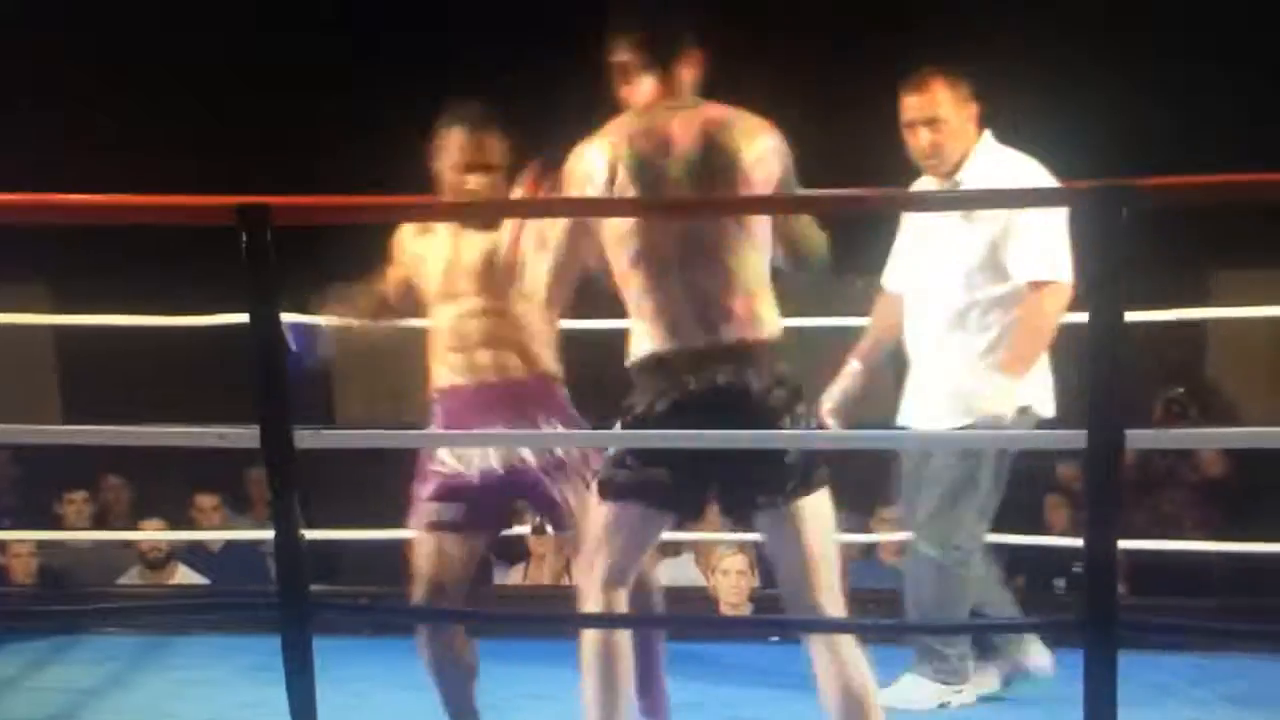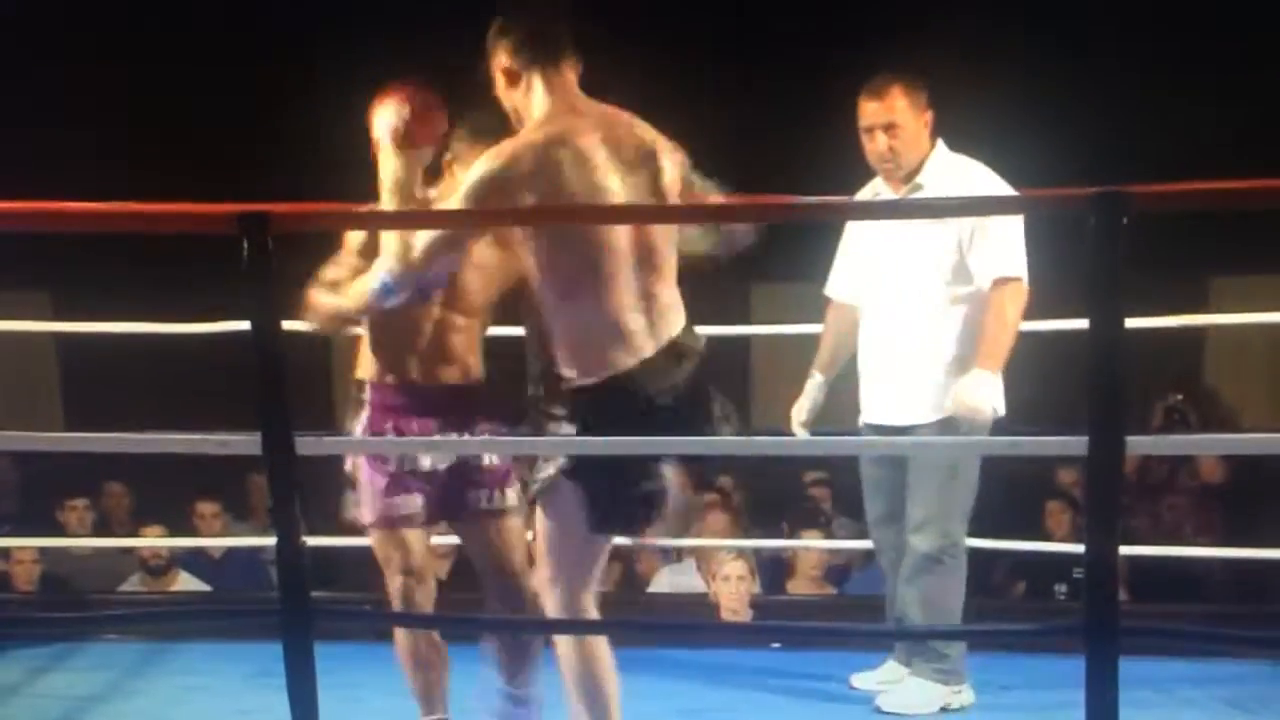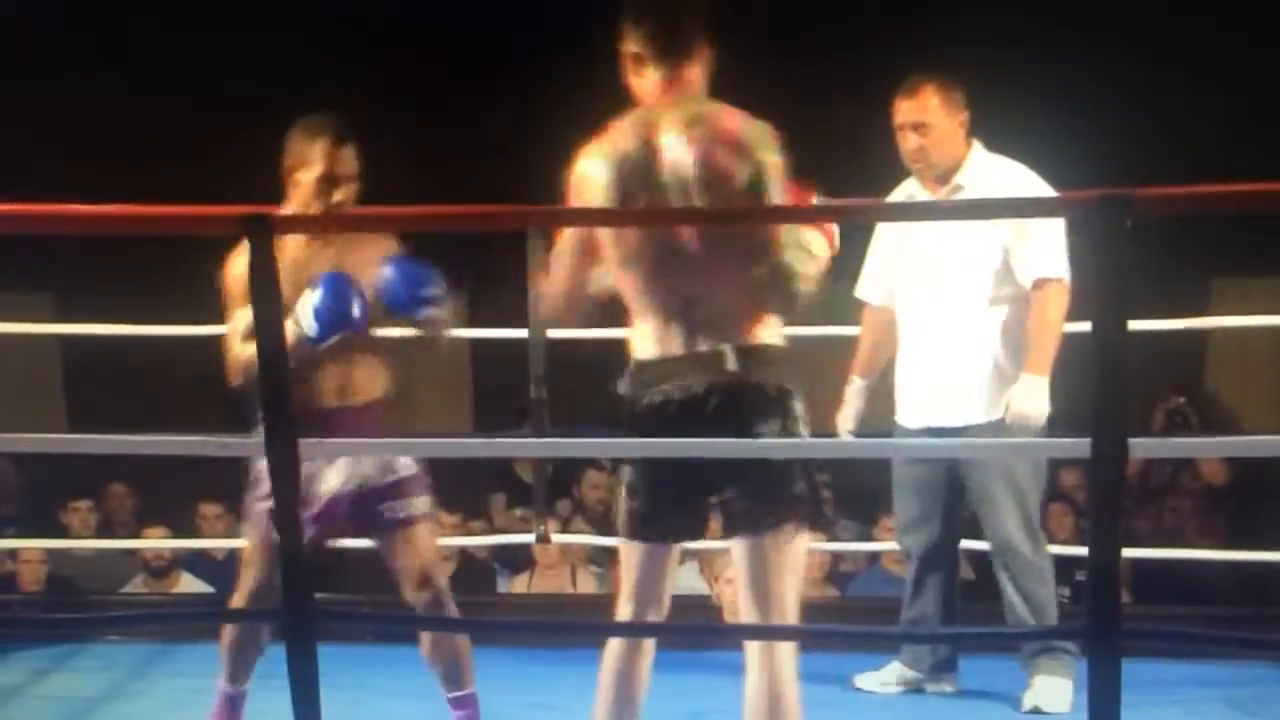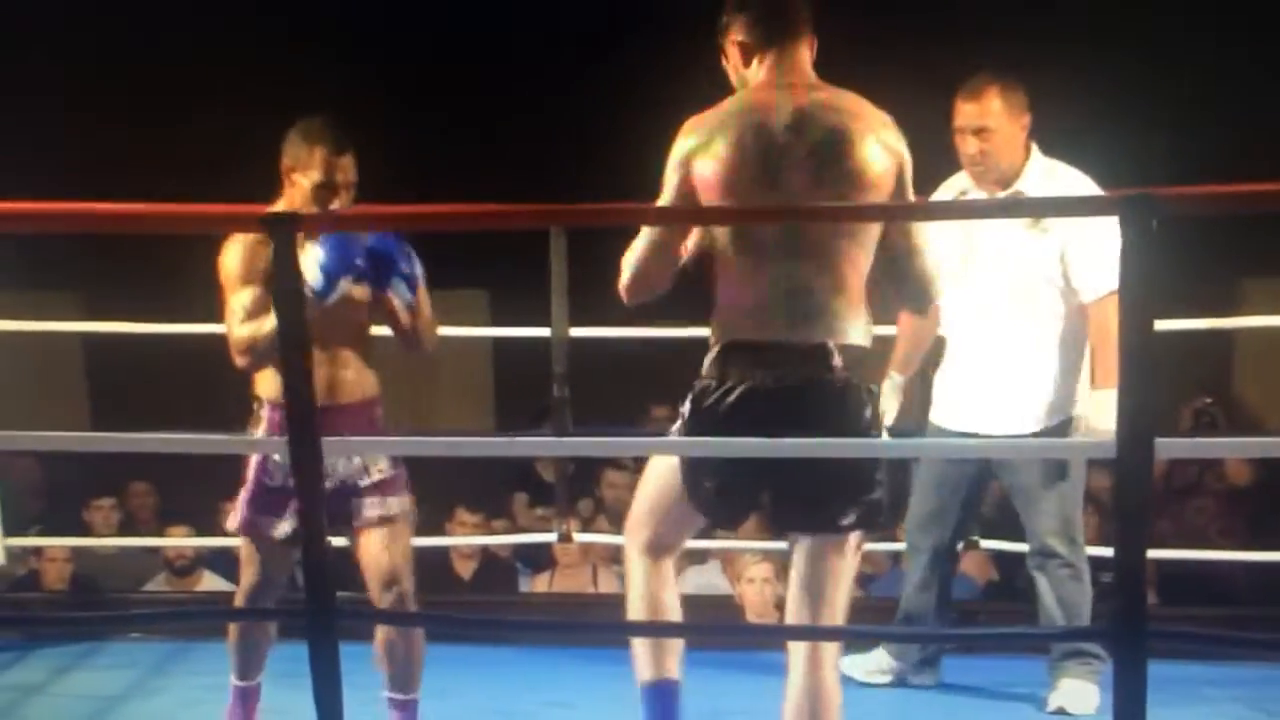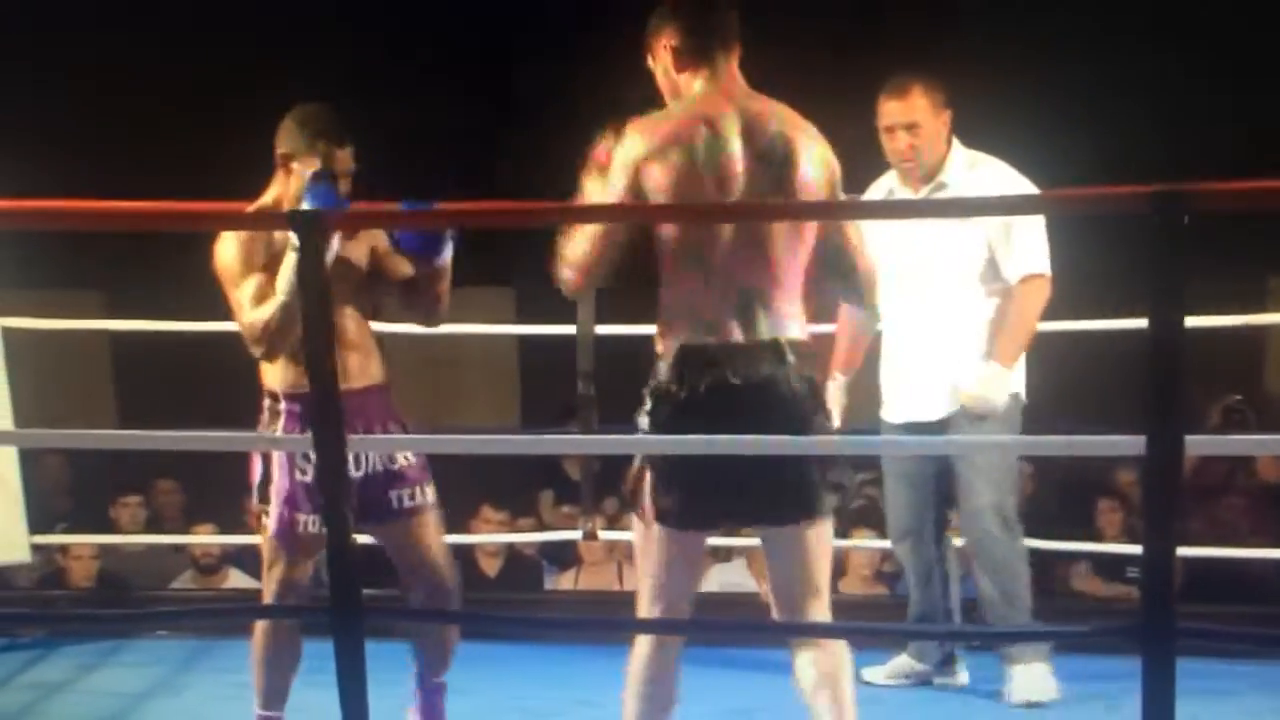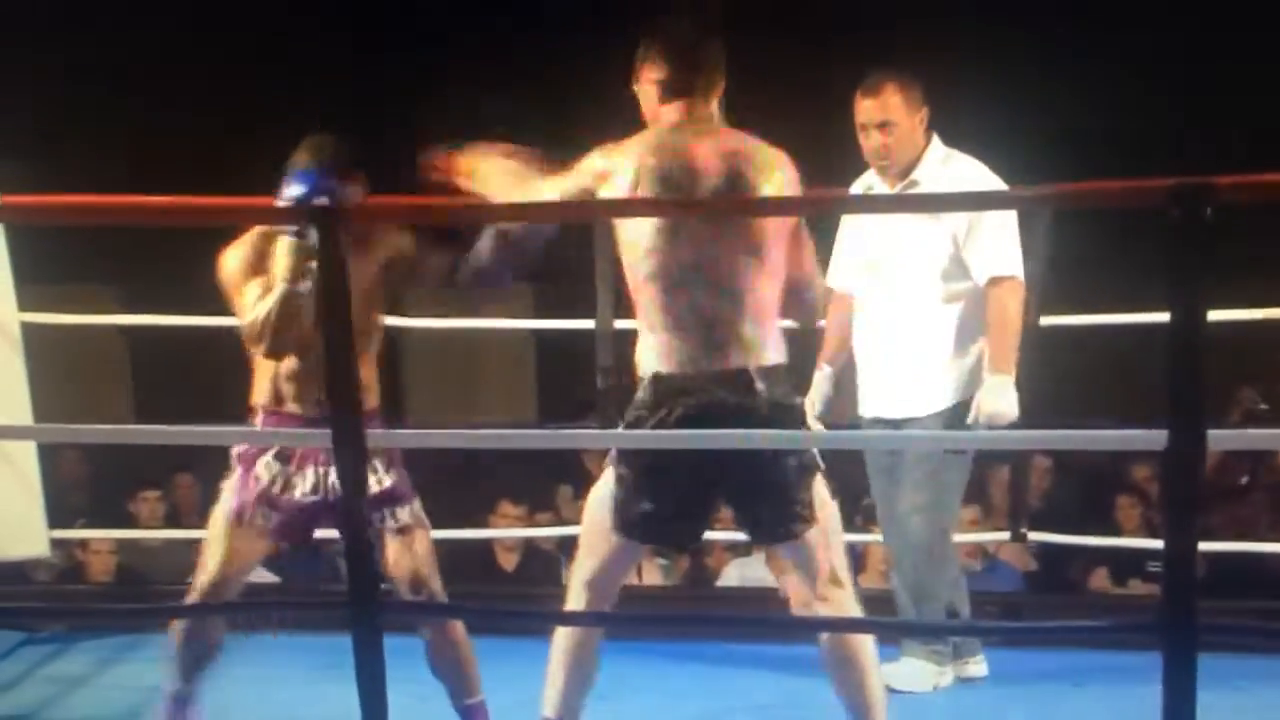
dt=0.5s
person 1, frame 1
left shoulder: (595, 159)
right shoulder: (757, 138)
right elbow: (812, 253)
left hip: (667, 392)
right hip: (758, 380)
left knee: (602, 590)
right knee: (821, 608)
person 1, frame 2
left shoulder: (519, 161)
right shoulder: (649, 142)
left elbow: (405, 271)
right elbow: (733, 233)
left hip: (611, 398)
right hip: (678, 365)
left knee: (565, 598)
person 1, frame 3
left shoulder: (593, 160)
right shoulder: (745, 138)
left elbow: (554, 307)
right elbow: (790, 285)
right wrist: (820, 245)
left hip: (655, 394)
right hip: (750, 390)
left knee: (636, 614)
right knee: (772, 635)
person 1, frame 4
left shoulder: (704, 134)
right shoulder: (876, 131)
left elbow: (636, 284)
right elbow: (920, 295)
left hip: (738, 385)
right hip: (836, 388)
left knee: (645, 544)
right knee: (815, 635)
person 1, frame 5
left shoulder: (650, 141)
right shoulder: (808, 140)
left elbow: (576, 275)
left wrist: (594, 186)
left hip: (694, 385)
right hip: (784, 384)
left knee: (662, 611)
right knee: (809, 613)
person 1, frame 6
left shoulder: (619, 164)
right shoulder: (774, 168)
left elbow: (528, 194)
right elbow: (812, 296)
left wrist: (478, 164)
left hip: (670, 410)
right hip: (763, 404)
left knee: (589, 597)
right knee: (829, 594)
person 2, frame 1
left shoulder: (1020, 184)
right shoulder: (921, 196)
left elbow: (1050, 289)
right elbow: (898, 296)
left wrist: (1010, 378)
right wrist: (853, 371)
left hip: (986, 402)
right hip: (931, 397)
left knee: (943, 535)
right knee: (937, 532)
left ankle: (944, 669)
right ankle: (1008, 642)
person 2, frame 2
left shoulder: (975, 188)
right shoulder: (866, 203)
left elbow: (1009, 287)
right elbow: (846, 304)
left wrist: (983, 373)
right wrist: (816, 383)
left hip: (947, 402)
right hip: (882, 402)
left knee: (932, 536)
right knee: (893, 537)
right ankle: (912, 656)
person 2, frame 3
left shoulder: (1016, 190)
right shoulder: (898, 205)
left elbow: (1050, 288)
right elbow: (881, 307)
left wrist: (1032, 377)
right wrist: (858, 386)
left hip: (997, 406)
right hip: (918, 407)
left knee: (1014, 537)
right knee: (921, 538)
left ankle: (1050, 663)
right ankle: (927, 657)
person 2, frame 4
left shoulder: (1072, 196)
right shoulder: (947, 200)
left elbow: (1104, 302)
right elbow: (925, 302)
left wrist: (1102, 392)
right wrist: (896, 379)
left hip: (1041, 413)
right hip: (956, 406)
left knee: (1054, 544)
right knee: (927, 531)
left ankle: (1076, 668)
right ankle: (911, 651)
person 2, frame 5
left shoulder: (996, 185)
right shoulder: (876, 202)
left elbow: (1034, 281)
right elbow: (858, 302)
left wrist: (999, 365)
right wrist: (837, 379)
left hip: (980, 394)
right hip: (903, 399)
left knee: (988, 521)
right knee: (912, 532)
left ankle: (1025, 653)
right ankle: (934, 651)
person 2, frame 6
left shoulder: (969, 186)
right shoulder: (862, 195)
left elbow: (1006, 287)
right elbow: (847, 292)
left wrist: (1000, 377)
right wrist: (825, 371)
left hip: (944, 393)
right hip: (879, 396)
left knee: (918, 523)
right knee: (903, 527)
left ankle: (928, 651)
right ankle: (958, 646)
person 3, frame 1
left shoulder: (533, 219)
right shoulder: (414, 241)
right elbow: (378, 300)
left hip: (534, 410)
right hip: (456, 427)
right knee: (434, 600)
person 3, frame 2
left shoulder: (505, 246)
right elbow: (317, 304)
left hip: (469, 416)
right hip: (394, 418)
left knee: (512, 580)
right knee: (411, 593)
person 3, frame 3
left shoulder: (378, 246)
right shoulder: (254, 257)
left elbow: (426, 335)
right elbow: (240, 365)
left wrist: (429, 308)
right wrist: (295, 334)
left hip: (372, 433)
right hip: (299, 439)
left knee: (428, 587)
right knee: (257, 593)
person 3, frame 4
left shoulder: (363, 241)
right shoulder: (250, 247)
left elbow: (422, 342)
right elbow: (244, 349)
left wrist: (410, 289)
right wrist: (304, 296)
left hip: (360, 428)
right hip: (286, 432)
left knee: (394, 588)
right knee: (259, 588)
person 3, frame 5
left shoulder: (363, 226)
right shoulder: (243, 241)
left elbow: (430, 312)
right elbow: (265, 340)
left wrist: (436, 261)
right wrist: (301, 252)
left hip: (375, 416)
right hip: (300, 425)
left knee: (436, 574)
right knee: (286, 591)
person 3, frame 6
left shoulder: (378, 241)
right shoulder: (247, 254)
right elbow: (267, 341)
right wrist: (292, 247)
right hip: (279, 443)
left knee: (424, 590)
right knee: (211, 587)
